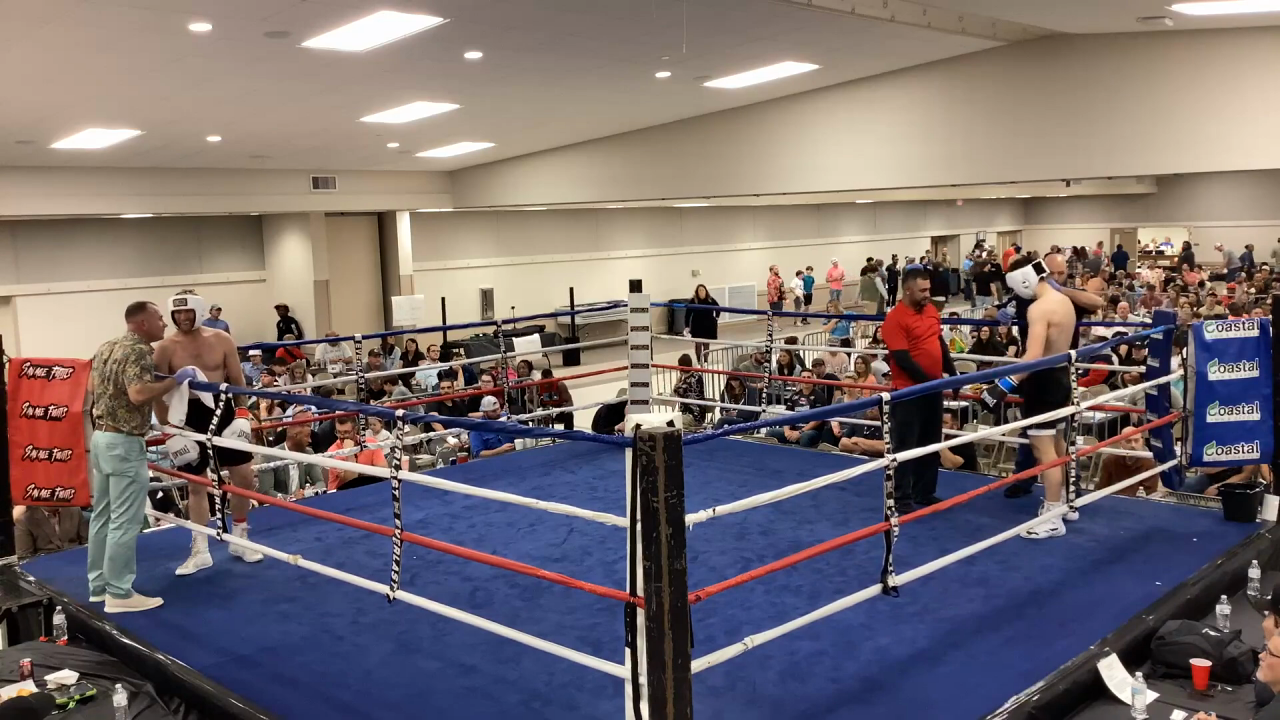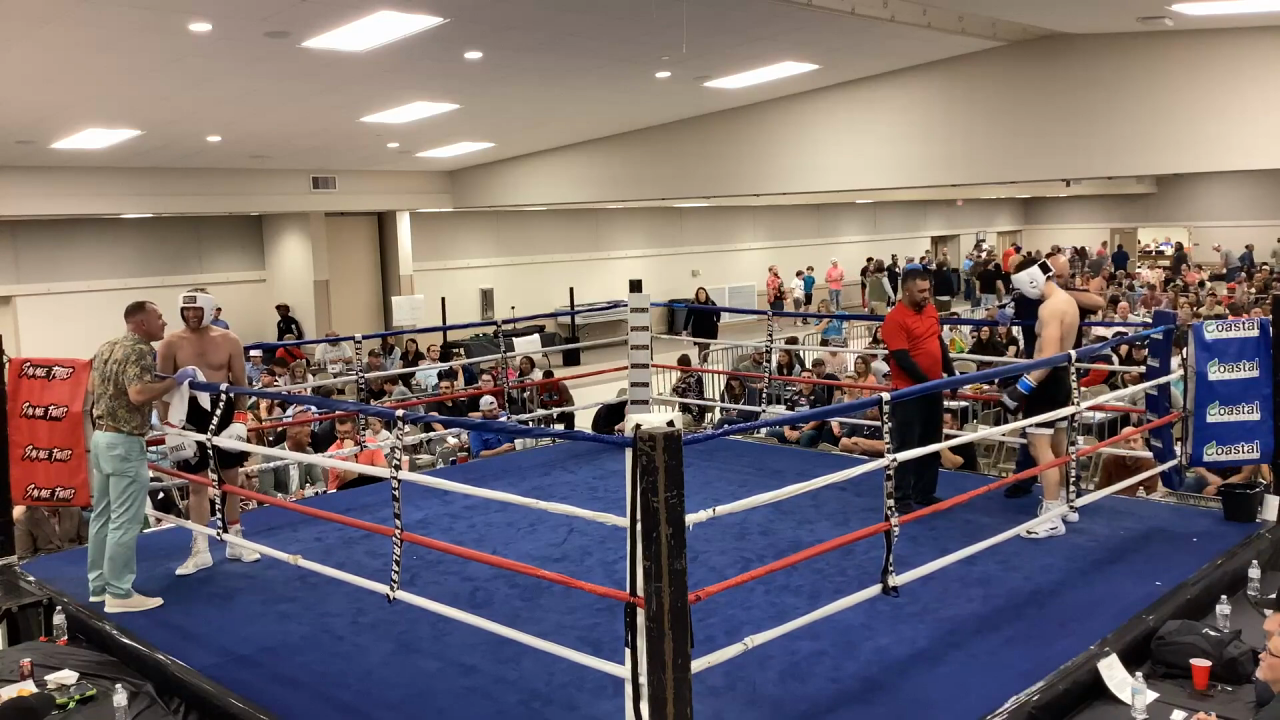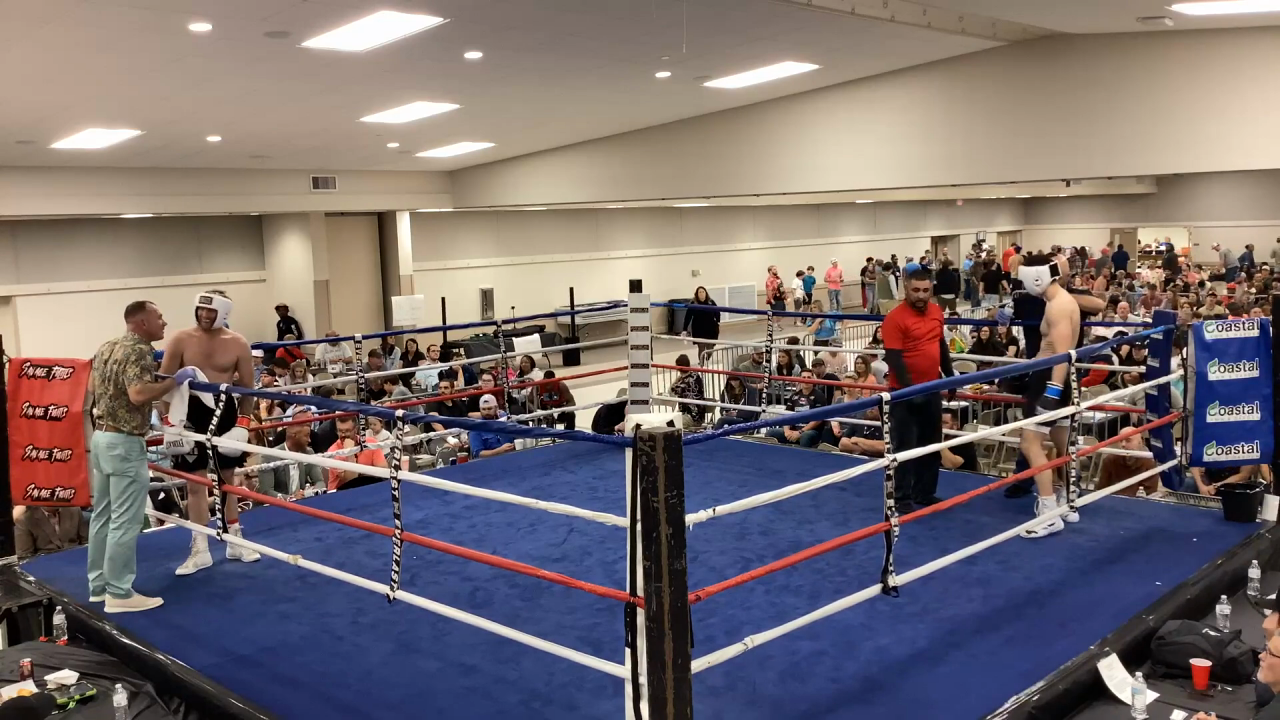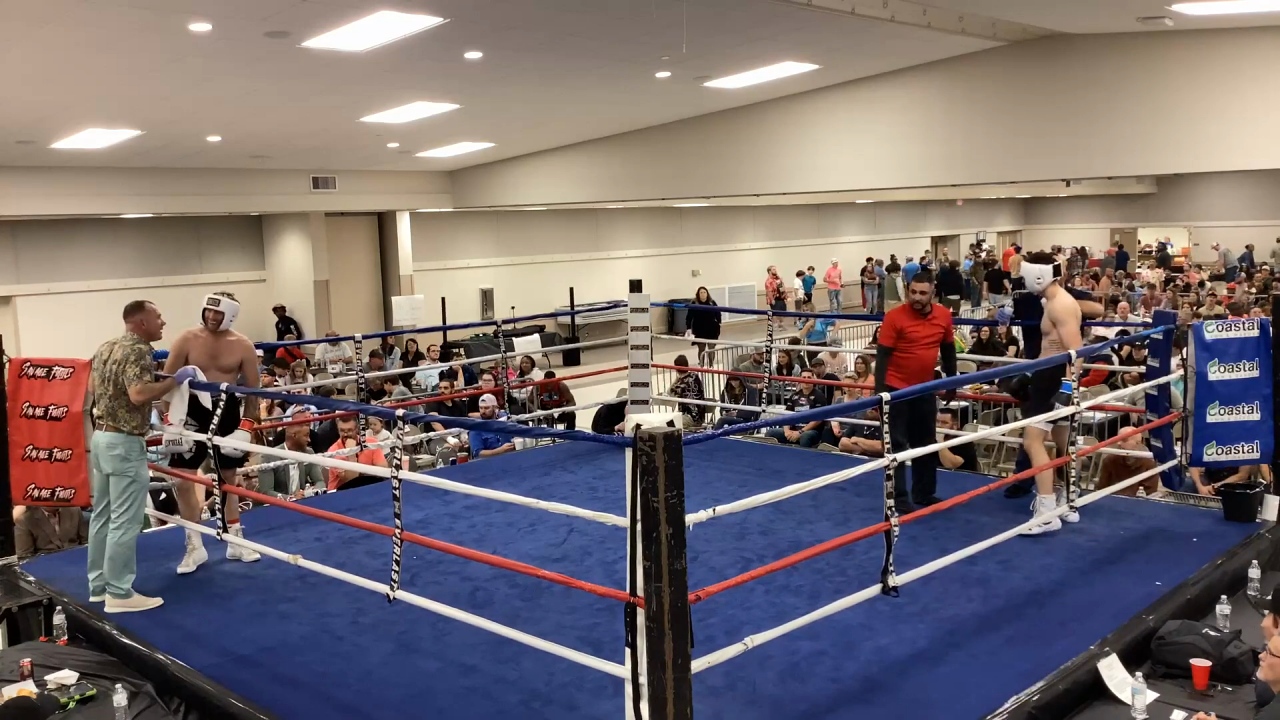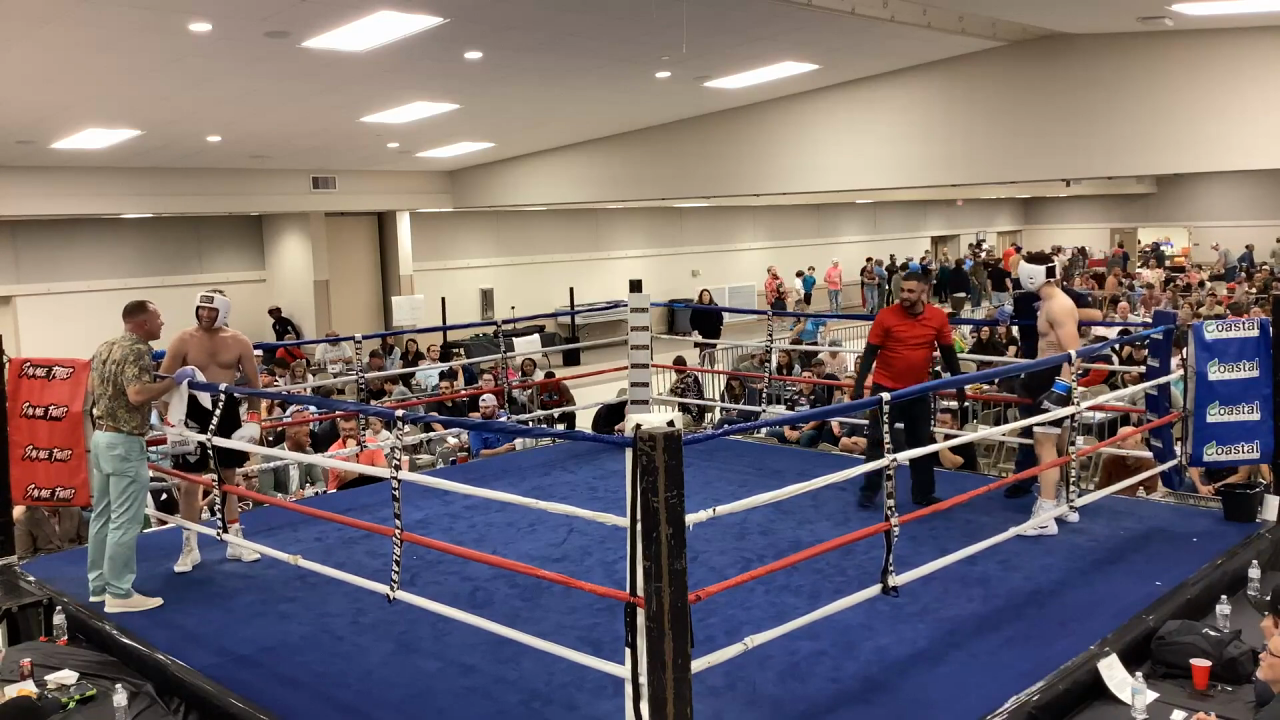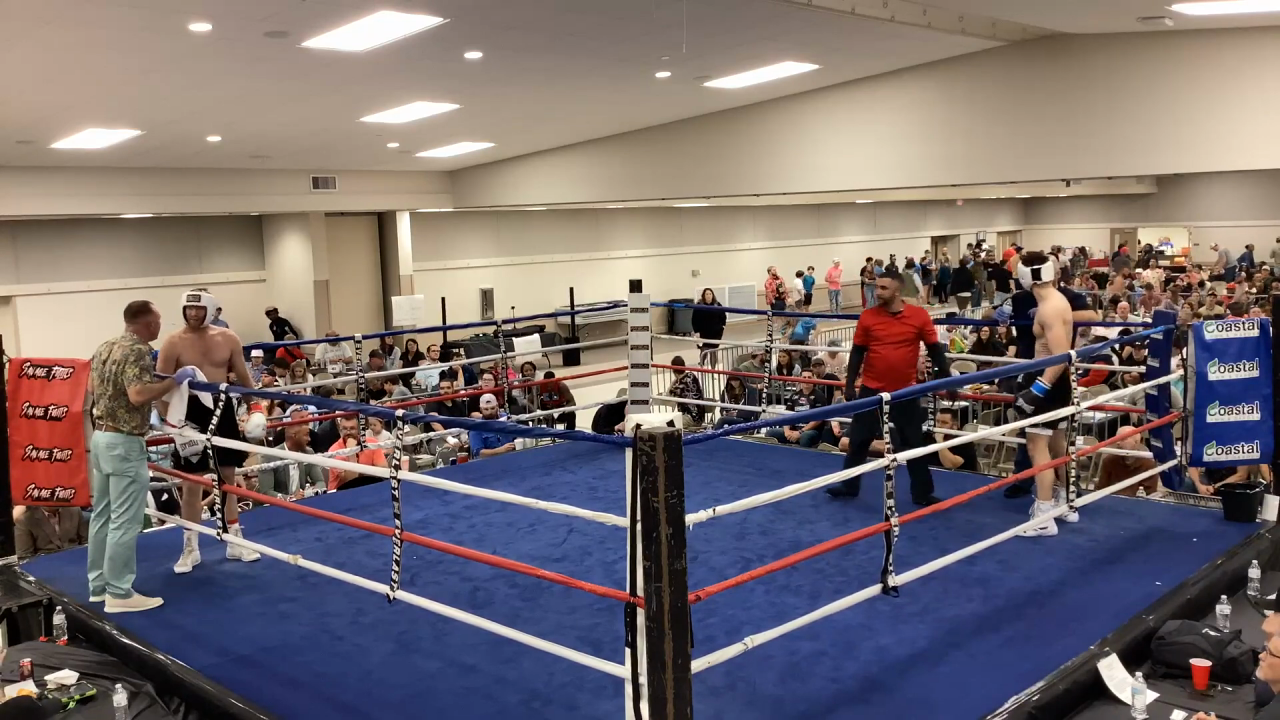
dt=0.2s
person 1, frame 1
left shoulder: (106, 347)
right shoulder: (138, 351)
left elbow: (92, 387)
right elbow: (139, 394)
right wrist: (176, 380)
left hip: (100, 437)
right hip: (124, 443)
left knee: (103, 515)
right knee: (125, 521)
left ankle: (99, 585)
right ankle: (119, 593)
person 1, frame 2
left shoulder: (106, 347)
right shoulder: (138, 351)
left elbow: (92, 387)
right elbow: (139, 394)
right wrist: (176, 379)
left hip: (100, 437)
right hip: (124, 444)
left knee: (102, 516)
right knee: (125, 521)
left ankle: (99, 585)
right ankle: (119, 593)
person 1, frame 3
left shoulder: (107, 347)
right shoulder: (138, 351)
left elbow: (93, 387)
right elbow: (139, 394)
right wrist: (176, 380)
left hip: (100, 437)
right hip: (125, 443)
left knee: (103, 515)
right knee: (125, 521)
left ankle: (99, 584)
right ankle: (119, 593)
person 1, frame 4
left shoulder: (105, 348)
right shoulder: (138, 351)
left elbow: (93, 387)
right elbow: (139, 394)
right wrist: (176, 379)
left hip: (100, 437)
right hip: (125, 443)
left knee: (103, 515)
right knee: (125, 521)
left ankle: (99, 584)
right ankle: (119, 593)
person 1, frame 5
left shoulder: (105, 347)
right shoulder: (137, 351)
left elbow: (93, 387)
right elbow: (138, 394)
right wrist: (175, 379)
left hip: (100, 437)
right hip: (125, 443)
left knee: (103, 515)
right knee: (125, 521)
left ankle: (99, 584)
right ankle: (119, 593)
person 1, frame 6
left shoulder: (105, 347)
right shoulder: (137, 352)
left elbow: (93, 387)
right elbow: (138, 395)
right wrist: (175, 379)
left hip: (100, 437)
right hip: (125, 443)
left knee: (103, 515)
right knee: (125, 521)
left ankle: (99, 585)
right ankle: (119, 593)
person 2, frame 1
left shoulder: (1039, 308)
right shoulder: (1064, 301)
left elbow: (1033, 357)
left wrist: (1003, 385)
left hip: (1044, 380)
right hip: (1061, 376)
left knee: (1044, 451)
right knee: (1057, 446)
left ankle: (1052, 520)
right ankle: (1064, 502)
person 2, frame 2
left shoulder: (1050, 308)
right shoulder: (1067, 300)
left elbow: (1048, 356)
left wrist: (1021, 387)
left hip: (1047, 380)
right hip: (1063, 377)
left knee: (1041, 448)
right knee: (1059, 446)
left ankle: (1051, 519)
right ankle: (1065, 504)
person 2, frame 3
left shoulder: (1056, 306)
right shoulder: (1063, 301)
left elbow: (1063, 355)
left wrist: (1052, 393)
left hip: (1050, 380)
right hip: (1056, 380)
left knee: (1030, 444)
right knee: (1063, 445)
left ankle: (1049, 514)
right ankle: (1067, 504)
person 2, frame 4
left shoulder: (1060, 305)
right shoulder: (1055, 301)
left elbow: (1076, 351)
left wrist: (1067, 390)
right wrist: (1031, 373)
left hip: (1054, 379)
right hip: (1050, 376)
left knee: (1033, 442)
right knee: (1063, 445)
left ankle: (1047, 514)
right ankle: (1067, 505)
person 2, frame 5
left shoulder: (1057, 306)
right shoulder: (1051, 302)
left elbow: (1074, 353)
left wrist: (1058, 389)
right wrist: (1030, 373)
left hip: (1053, 380)
right hip: (1048, 376)
left knee: (1044, 448)
right knee: (1060, 445)
left ankle: (1044, 519)
right ankle: (1067, 505)
person 2, frame 6
left shoulder: (1049, 309)
right shoulder: (1056, 300)
left elbow: (1060, 357)
left wrist: (1036, 390)
right wrist: (1028, 377)
left hip: (1051, 382)
right hip: (1056, 381)
left knee: (1038, 448)
right knee: (1058, 445)
left ankle: (1044, 519)
right ankle: (1065, 505)
person 3, frame 1
left shoulder: (222, 340)
right shoulder: (165, 348)
left elbow: (237, 380)
left wrist: (242, 413)
left hip: (222, 410)
right hip: (188, 416)
left knee: (245, 477)
right knee: (196, 485)
left ankle: (240, 539)
right ankle: (200, 551)
person 3, frame 2
left shoulder: (228, 340)
right shoulder: (171, 344)
left elbow: (239, 382)
left wrist: (240, 418)
right wrist: (170, 425)
left hip: (223, 410)
right hip: (189, 414)
left knee: (231, 481)
right knee: (197, 486)
left ankle: (235, 542)
right ankle: (200, 551)
person 3, frame 3
left shoulder: (238, 344)
right shoulder: (181, 340)
left elbow: (247, 386)
left wrist: (244, 423)
right wrist: (170, 420)
left hip: (224, 411)
right hip: (190, 412)
left knee: (227, 479)
right knee: (195, 485)
left ankle: (235, 543)
right ankle: (199, 551)
person 3, frame 4
left shoulder: (243, 346)
right shoulder: (187, 340)
left elbow: (252, 388)
left wrist: (247, 424)
right wrist: (170, 419)
left hip: (226, 410)
right hip: (192, 411)
left knee: (229, 480)
right knee: (184, 482)
left ankle: (236, 543)
right ankle: (194, 547)
person 3, frame 5
left shoulder: (239, 341)
right shoulder: (183, 340)
left elbow: (253, 382)
left wrist: (254, 417)
left hip: (226, 409)
right hip: (192, 412)
left knee: (228, 479)
right knee: (189, 485)
left ankle: (236, 542)
right ankle: (190, 548)
person 3, frame 6
left shoulder: (228, 338)
right shoulder: (174, 343)
left elbow: (242, 375)
left wrist: (256, 407)
left hip: (222, 408)
right hip: (189, 412)
left knee: (228, 479)
right knee: (192, 484)
left ankle: (235, 542)
right ankle: (191, 548)
person 4, frame 1
left shoulder: (931, 310)
right shoulder: (895, 319)
right elbow: (902, 359)
left wrist: (952, 374)
right wrist: (930, 381)
left hip: (932, 389)
right hip: (908, 391)
left knee: (930, 443)
right knee: (905, 445)
left ankle: (924, 492)
right ankle: (902, 497)
person 4, frame 2
left shoulder: (931, 311)
right shoulder: (895, 319)
right elbow: (902, 359)
left wrist: (950, 374)
right wrist: (928, 383)
left hip: (933, 389)
right hip: (908, 391)
left knee: (931, 444)
right knee: (906, 446)
left ankle: (923, 492)
right ankle: (902, 498)
person 4, frame 3
left shoulder: (936, 312)
right shoulder: (896, 318)
right elbow: (894, 359)
left wrist: (949, 376)
right wrist: (910, 390)
left hip: (931, 390)
left knee: (930, 444)
right knee: (905, 446)
left ankle: (925, 493)
right ankle: (903, 498)
person 4, frame 4
left shoulder: (943, 317)
right shoulder: (895, 317)
left elbow: (947, 350)
right elbow: (883, 354)
left wrist: (951, 381)
right wrist: (879, 387)
left hip: (924, 389)
right hip: (895, 388)
left knee: (925, 443)
right knee: (897, 444)
left ankle: (924, 493)
right ankle: (899, 497)
person 4, frame 5
left shoulder: (937, 317)
right shoulder: (886, 316)
left elbow: (947, 352)
right elbow: (870, 352)
right wrist: (859, 383)
right hip: (885, 387)
left knee: (922, 443)
right knee: (876, 439)
left ankle: (923, 493)
right ankle: (869, 489)
person 4, frame 6
left shoulder: (919, 316)
right shoulder: (867, 317)
left elbow: (935, 350)
right elbow: (857, 353)
left wrist: (947, 380)
right wrist: (850, 384)
left hip: (905, 392)
right hip: (871, 390)
left knee: (915, 443)
right knee: (859, 440)
left ankle: (923, 494)
right ankle: (849, 486)
